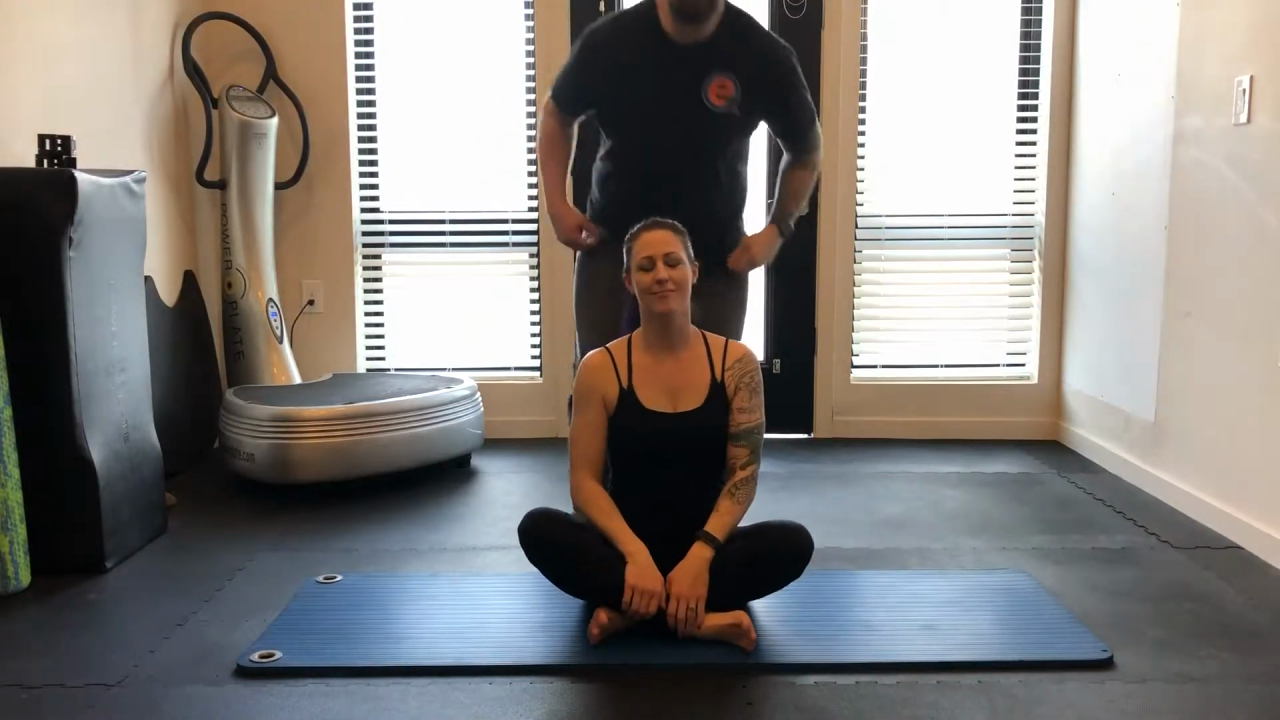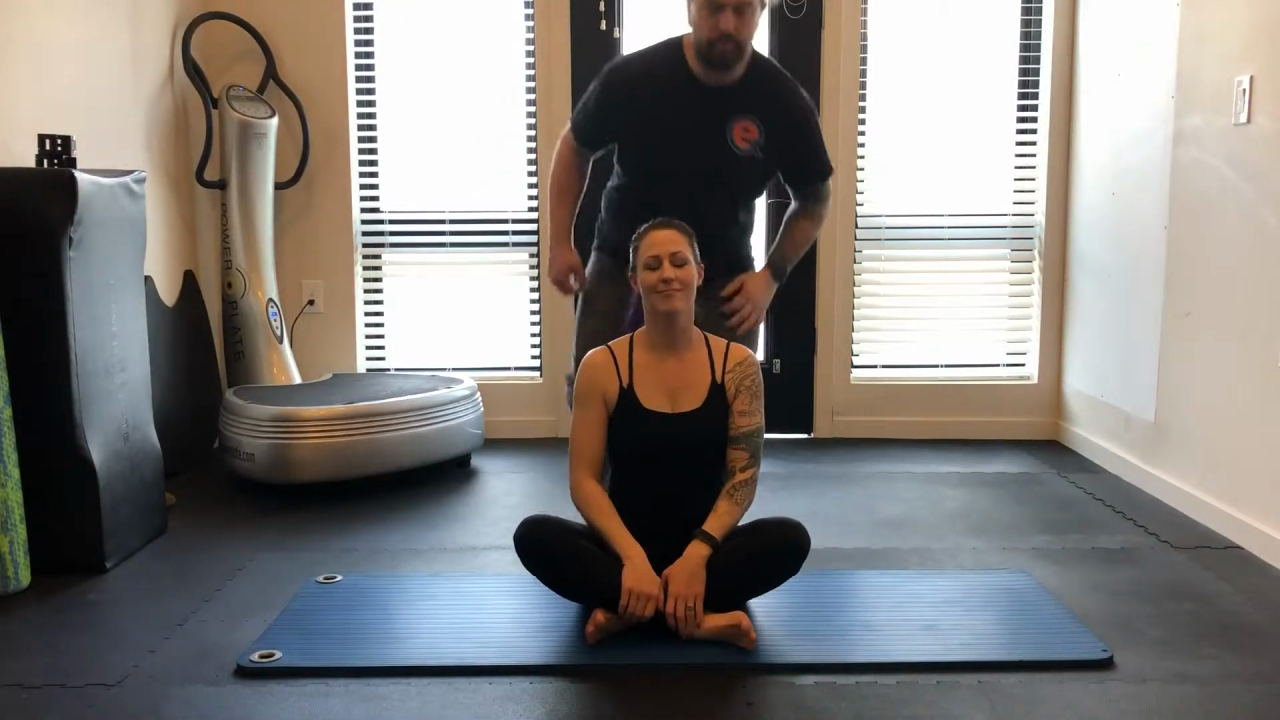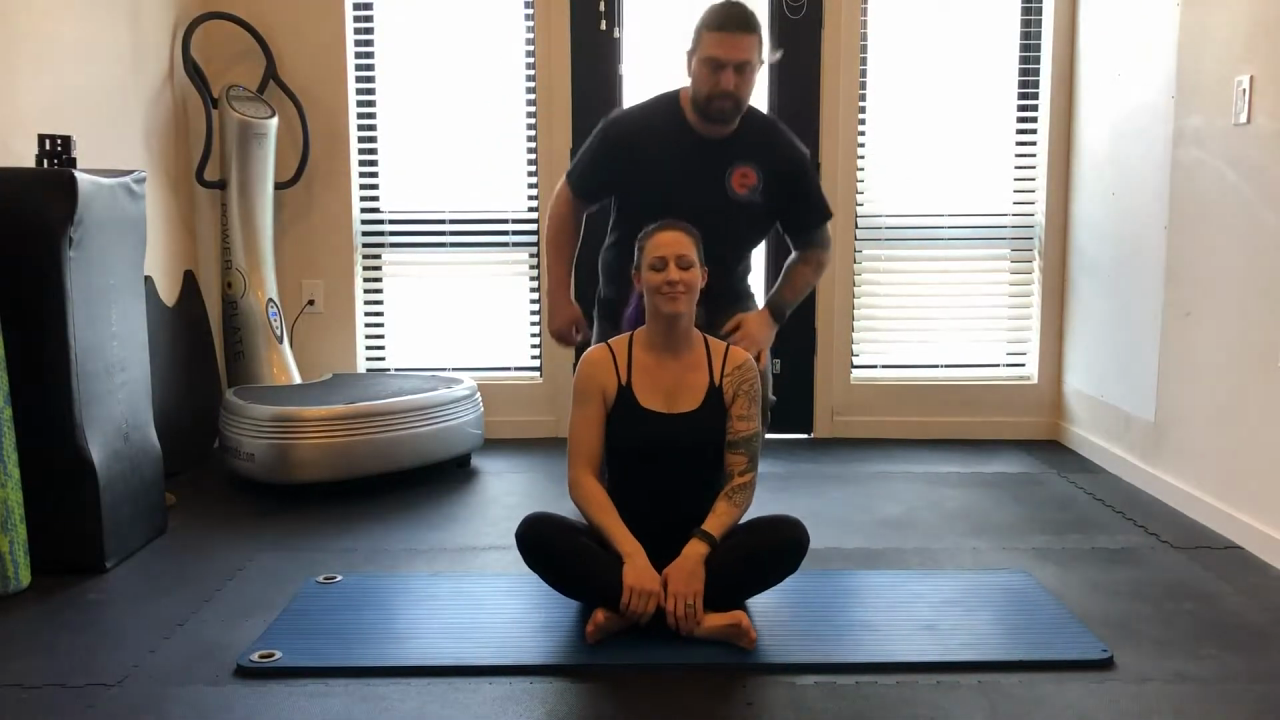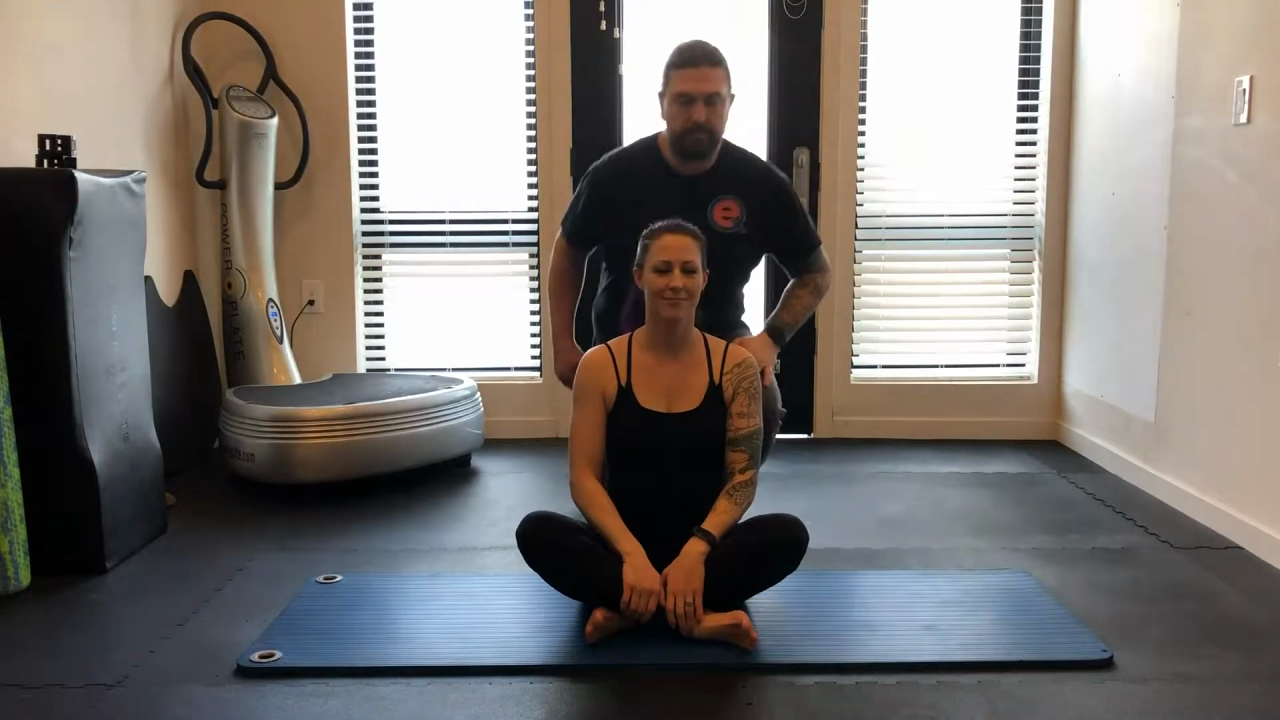
dt=0.2s
person 1, frame 1
left shoulder: (736, 362)
right shoulder: (601, 368)
left elbow: (744, 474)
right elbow: (584, 482)
left wrist: (700, 555)
right wrist: (637, 555)
left hip: (706, 547)
right hip: (627, 548)
left knee: (794, 543)
right knee: (537, 528)
left ankle: (633, 610)
right ankle: (700, 619)
person 1, frame 2
left shoulder: (737, 364)
right shoulder: (601, 366)
left elbow: (744, 475)
right elbow: (584, 480)
left wrist: (698, 553)
right wrist: (633, 558)
left hip: (705, 547)
right hip: (625, 548)
left knee: (790, 538)
right knee: (534, 536)
left ankle: (629, 610)
right ankle: (699, 618)
person 1, frame 3
left shoulder: (736, 367)
right shoulder: (600, 364)
left elbow: (742, 478)
right elbow: (582, 477)
left wrist: (695, 552)
right wrist: (633, 555)
left hip: (704, 549)
right hip: (623, 547)
left knee: (789, 536)
right knee: (535, 532)
left ankle: (630, 609)
right ankle: (699, 618)
person 1, frame 4
left shoulder: (736, 365)
right shoulder: (600, 365)
left elbow: (743, 477)
right elbow: (583, 478)
left wrist: (696, 550)
right wrist: (633, 555)
left hip: (705, 549)
right hip: (623, 547)
left knee: (789, 534)
right knee: (536, 531)
left ankle: (628, 609)
right ankle: (698, 617)
person 2, frame 1
left shoulder: (763, 55)
right shoulder: (609, 41)
left elbow: (805, 152)
right elbow: (557, 115)
left wrist: (776, 230)
right wrist: (557, 204)
left hip: (715, 252)
right hip: (615, 239)
person 2, frame 2
left shoulder: (783, 101)
right shoulder: (631, 77)
left elbow: (813, 201)
right elbow: (574, 146)
left wrist: (771, 275)
right wrist: (559, 243)
left hip: (720, 279)
right hip: (622, 264)
person 2, frame 3
left shoulder: (780, 154)
right shoulder: (630, 132)
left elbow: (814, 249)
right elbow: (569, 202)
left wrist: (771, 315)
right wrist: (559, 299)
left hip: (722, 313)
right hip: (627, 315)
person 2, frame 4
left shoulder: (761, 185)
right shoulder: (614, 177)
left elbow: (814, 273)
right elbow: (570, 251)
left wrist: (771, 338)
right wrist: (563, 342)
left hip: (717, 340)
left knee: (761, 412)
